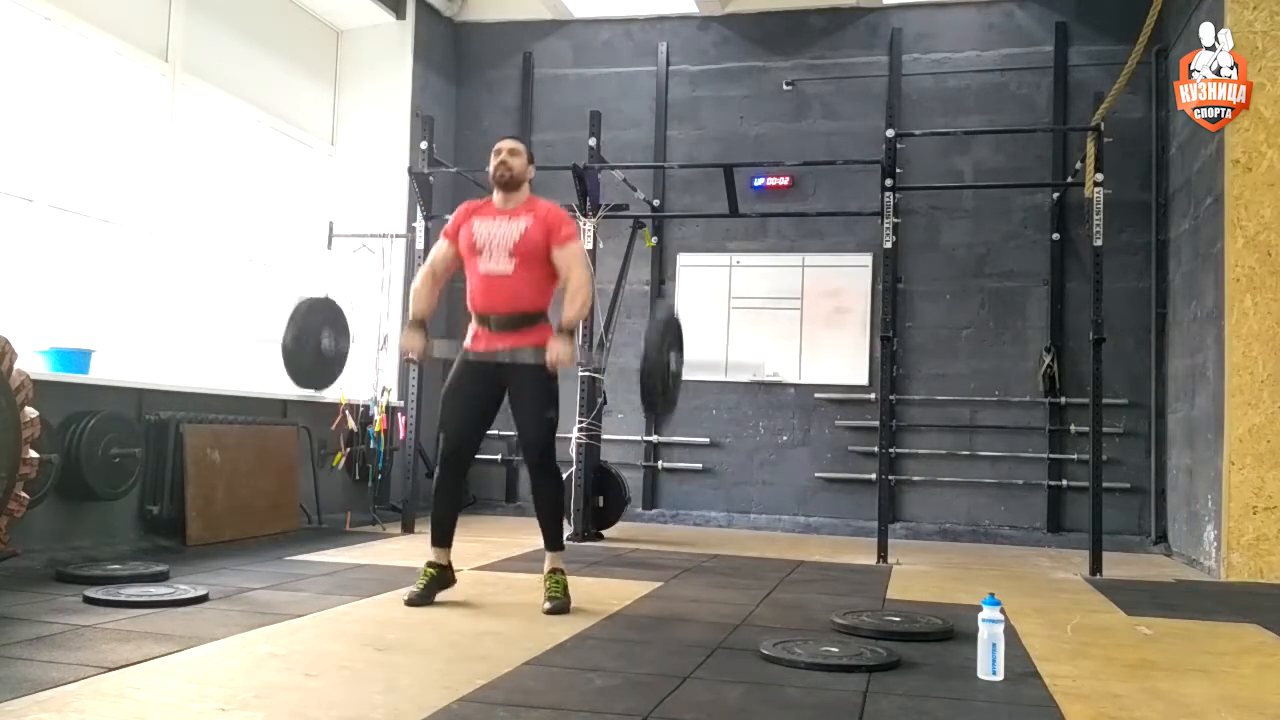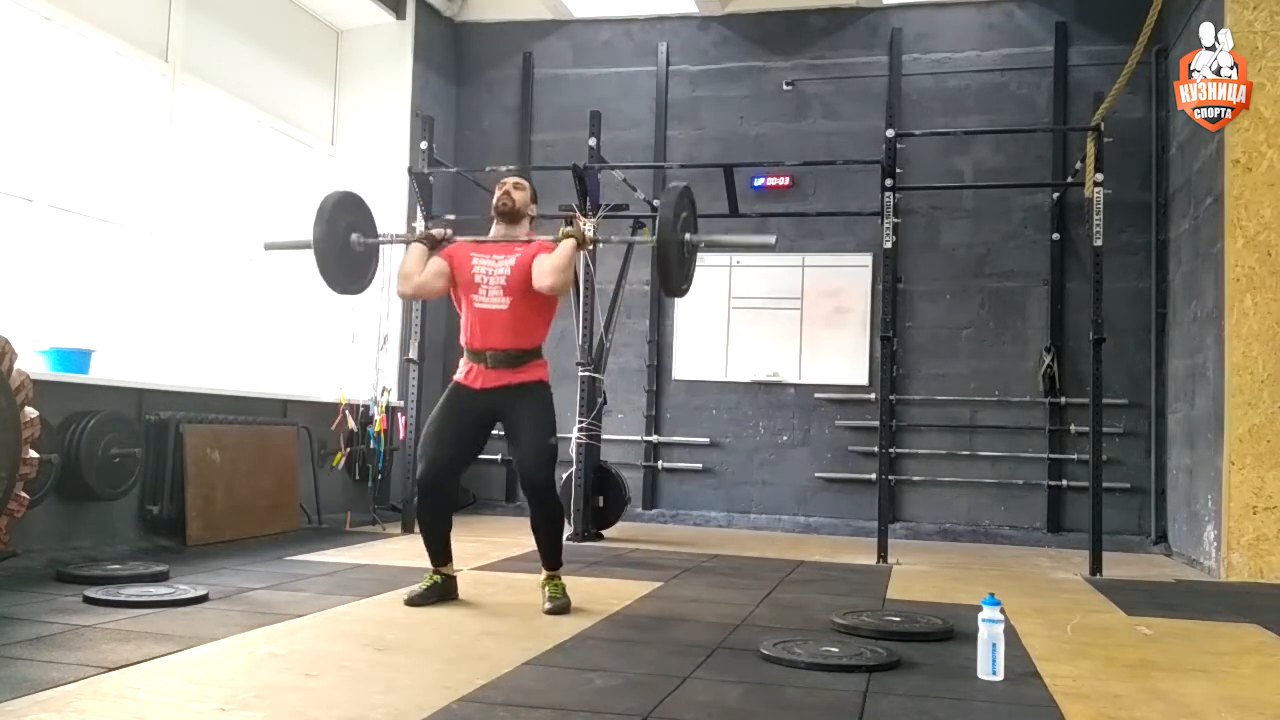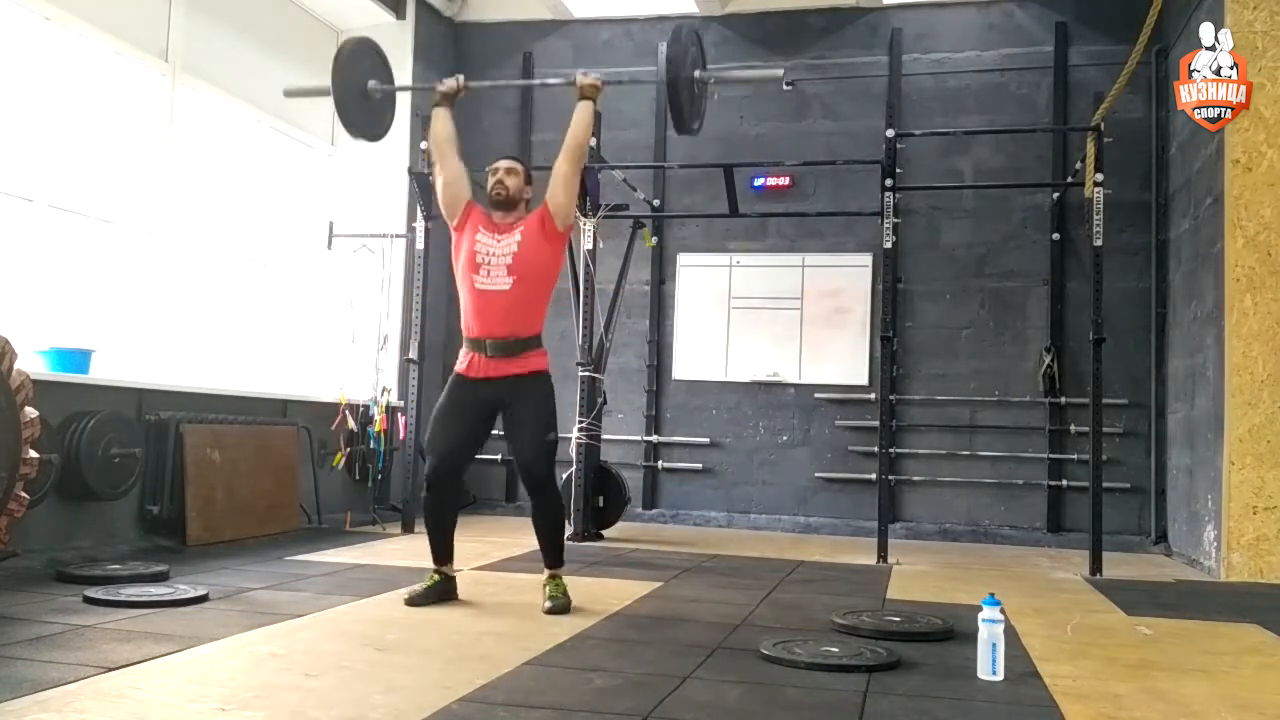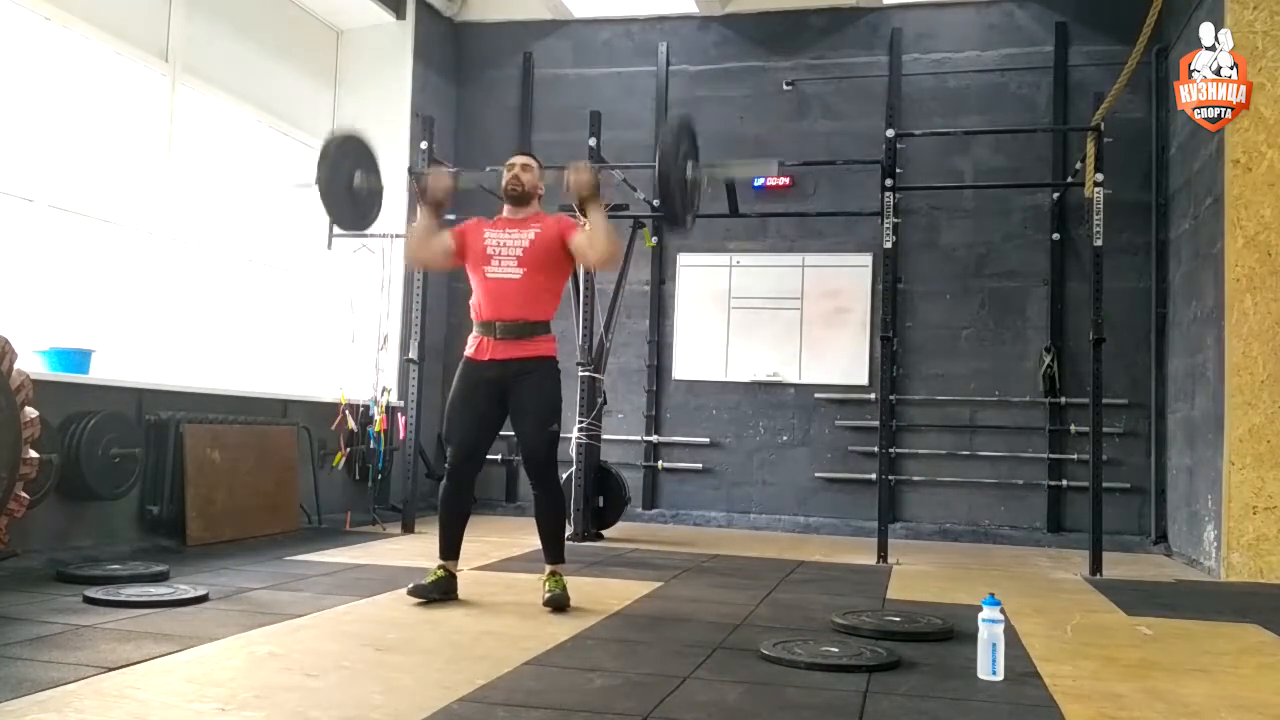
dt=0.5s
person 1, frame 1
left shoulder: (550, 217)
right shoulder: (466, 216)
left elbow: (579, 283)
right elbow: (431, 272)
left wrist: (566, 334)
right wrist: (416, 325)
left hip: (531, 350)
right hip: (476, 350)
left knee: (539, 457)
right knee: (452, 454)
left ankle: (554, 571)
right ankle: (439, 564)
person 1, frame 2
left shoulder: (542, 251)
right shoulder: (459, 253)
left elbow: (550, 282)
right elbow: (409, 287)
left wrist: (570, 242)
right wrist: (425, 243)
left hip: (525, 386)
right hip: (469, 383)
left knee: (537, 480)
right knee: (430, 476)
left ankle: (552, 578)
right ankle: (442, 574)
person 1, frame 3
left shoulder: (546, 227)
right shoulder: (465, 223)
left elbow: (572, 158)
right elbow: (442, 155)
left wrist: (585, 100)
right wrist: (444, 102)
left hip: (525, 377)
right hip: (469, 375)
left knee: (538, 478)
right knee: (439, 473)
left ankle: (554, 578)
right ankle: (442, 574)
person 1, frame 4
left shoulder: (557, 228)
right shoulder: (474, 231)
left elbow: (603, 256)
right elbow: (418, 257)
left wrist: (591, 201)
right wrist: (430, 204)
left hip: (535, 364)
right hip: (479, 361)
left knee: (541, 468)
right knee: (458, 465)
left ankle: (554, 574)
right ankle: (446, 571)
